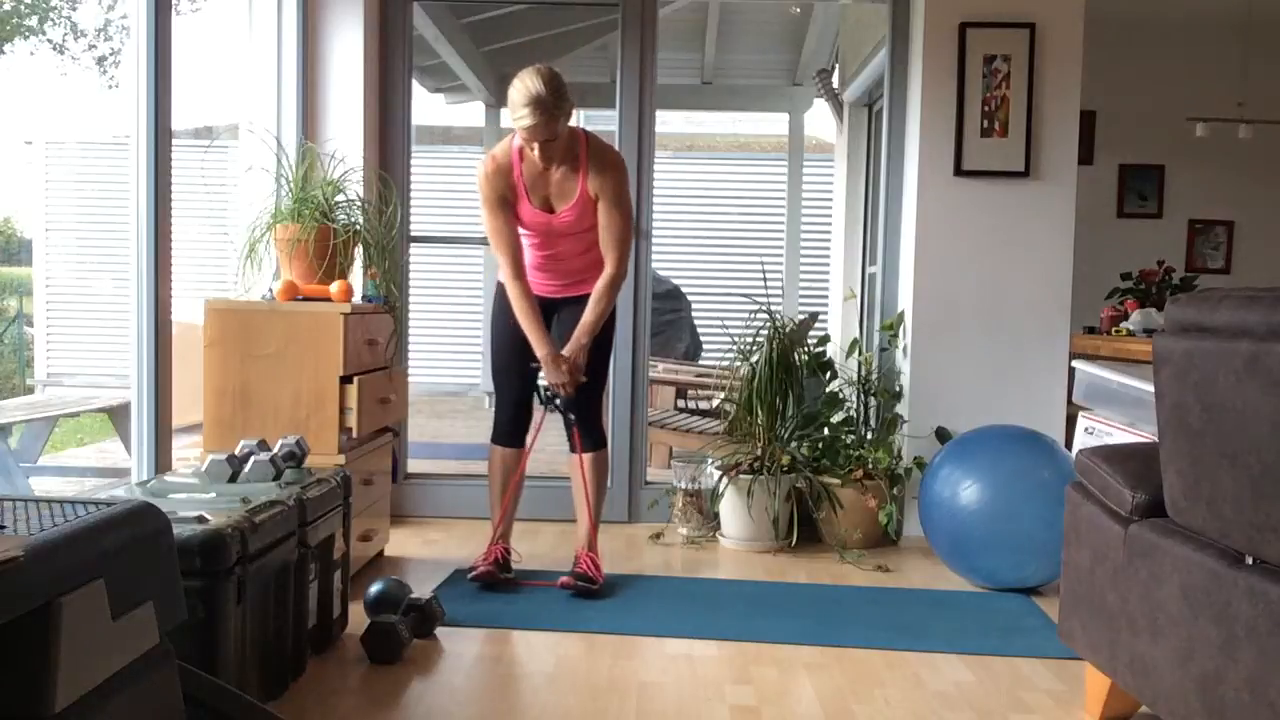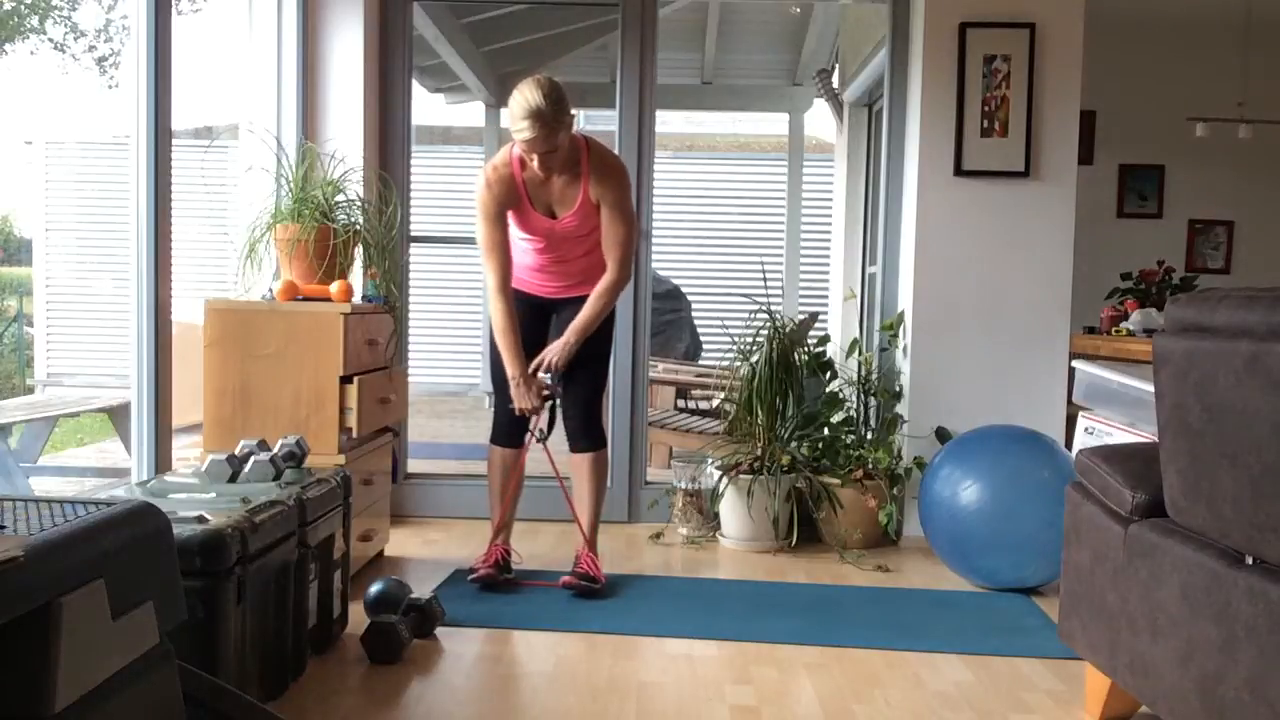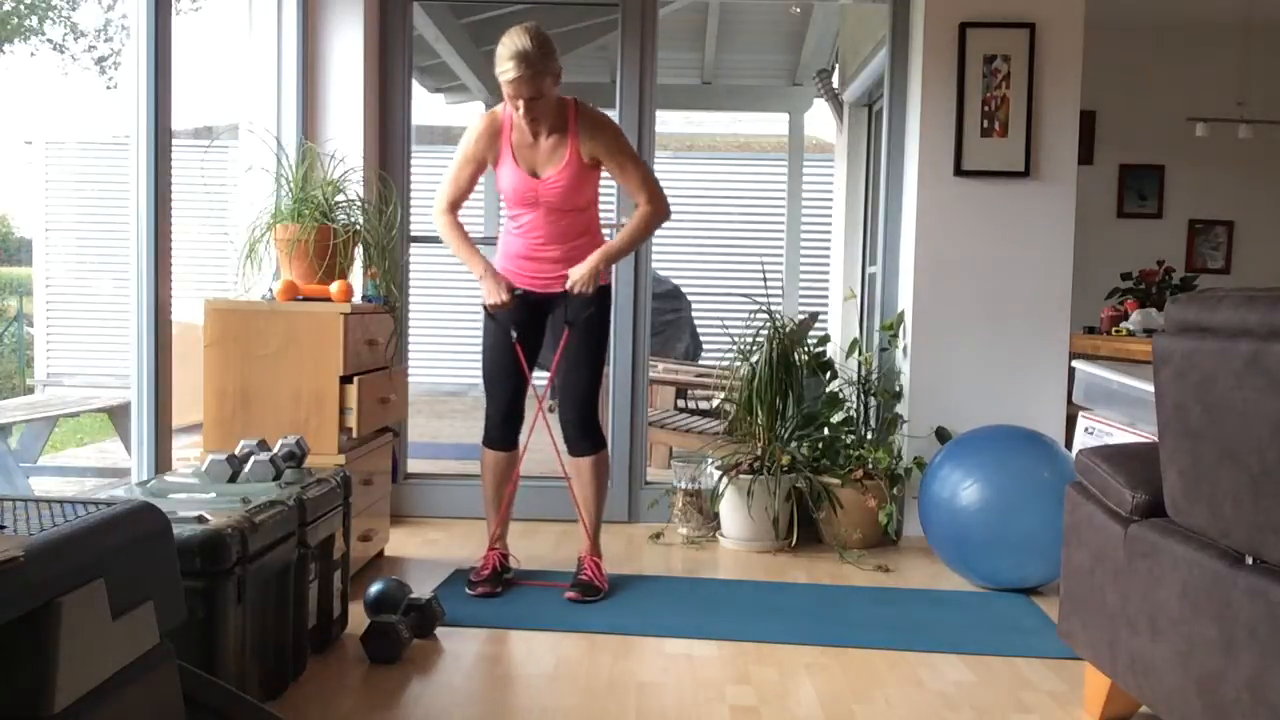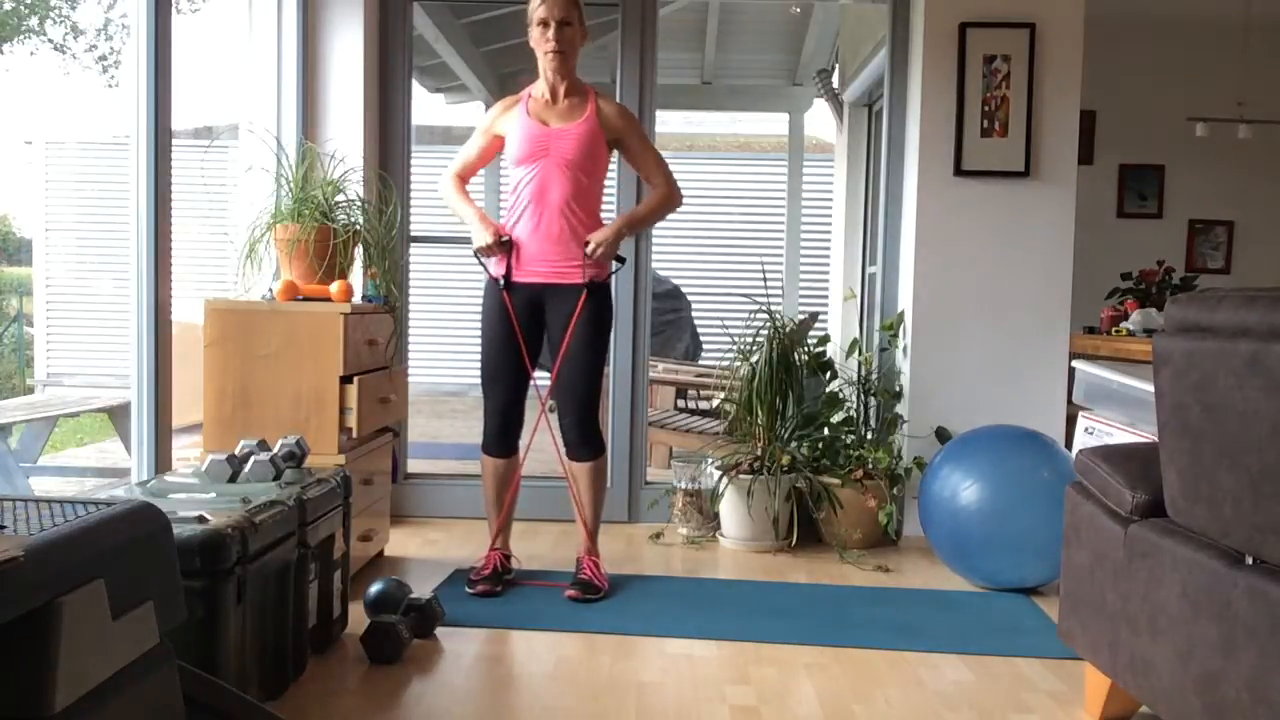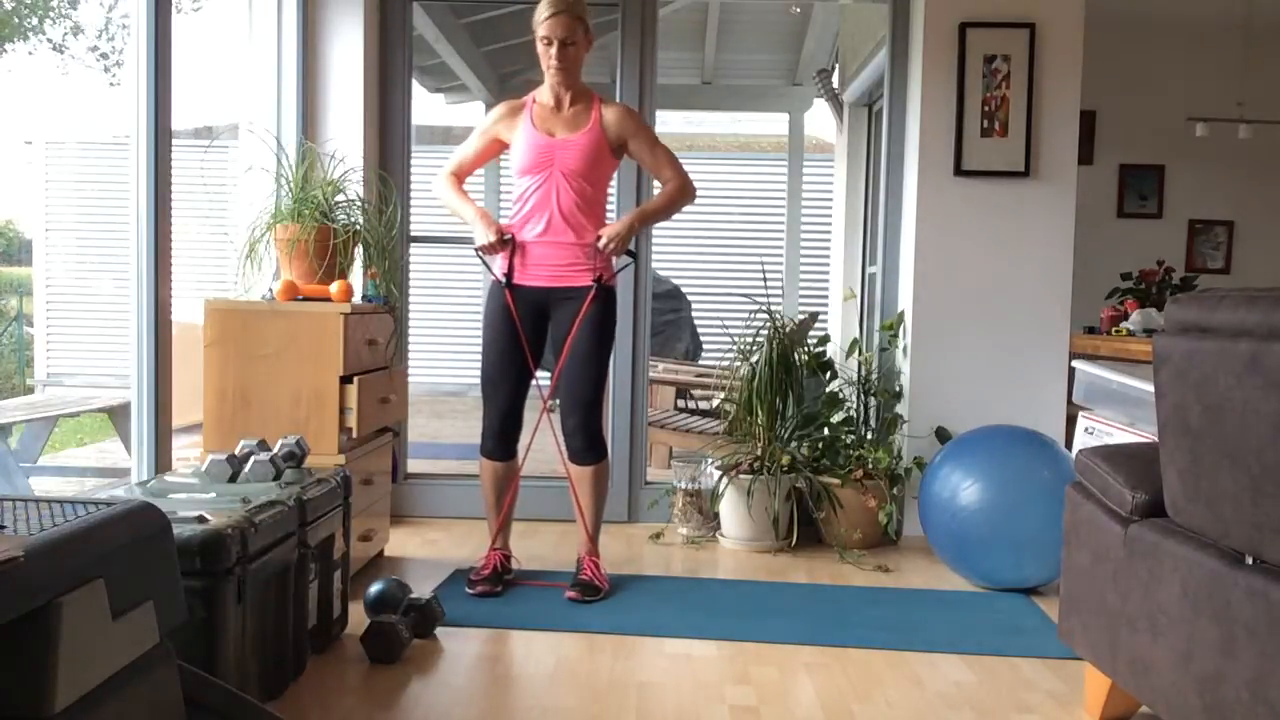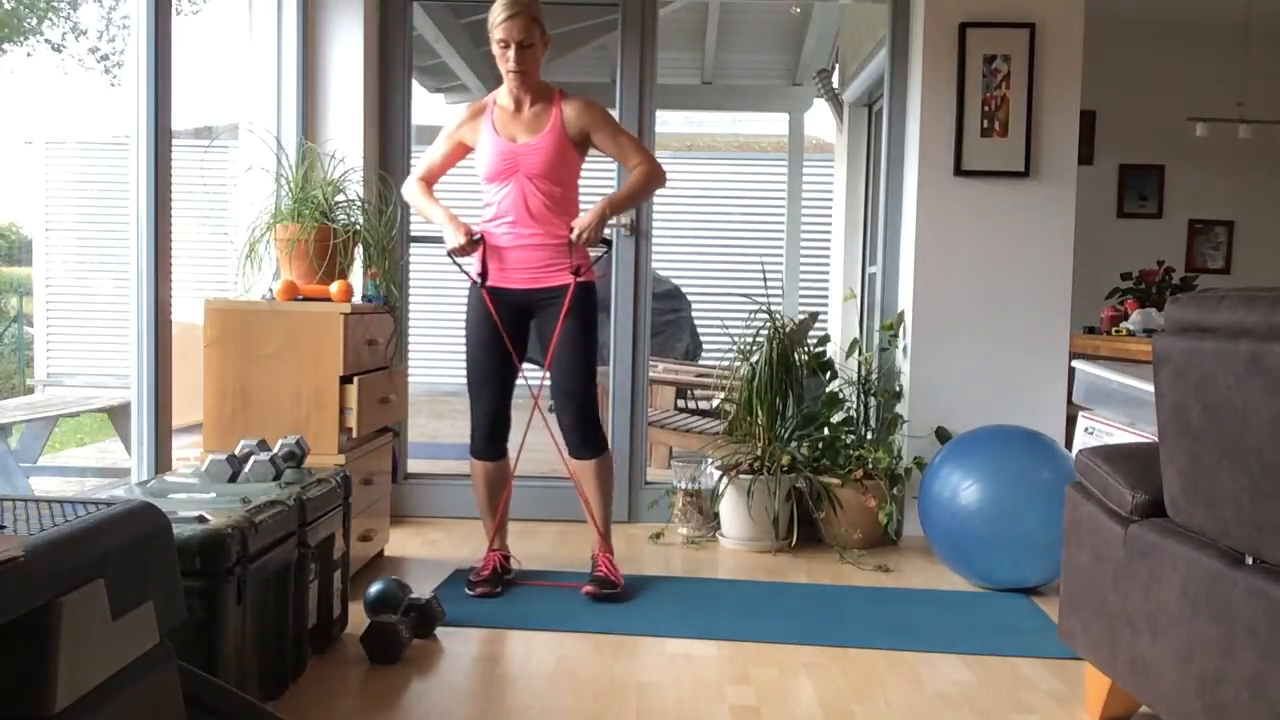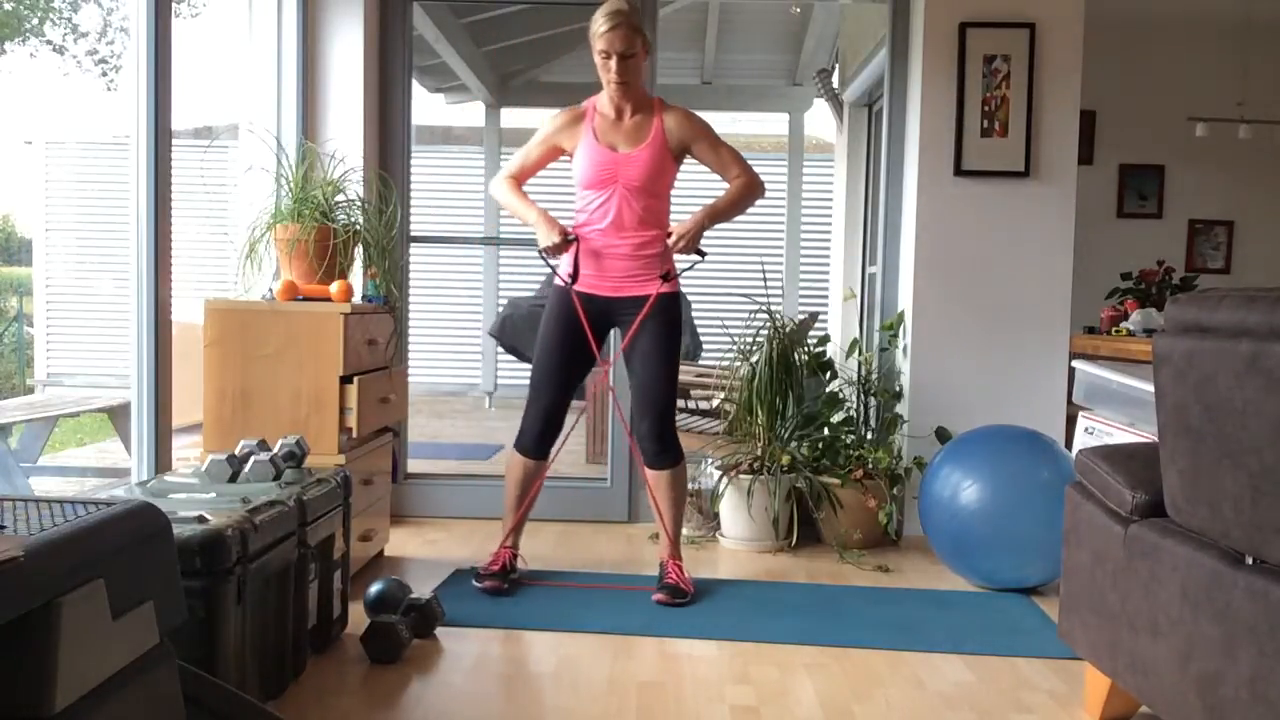
dt=0.7s
person 1, frame 1
left shoulder: (604, 165)
right shoulder: (496, 168)
left elbow: (616, 264)
right elbow: (511, 270)
left wrist: (579, 343)
right wrist: (547, 355)
left hip: (586, 295)
right hip: (521, 294)
left knee: (584, 415)
right knee: (510, 413)
left ankle: (587, 551)
right ankle: (498, 545)
person 1, frame 2
left shoulder: (605, 170)
right shoulder: (497, 177)
left elbow: (619, 269)
right elbow: (497, 286)
left wrist: (569, 342)
right wrist: (517, 374)
left hip: (587, 297)
right hip: (522, 294)
left knee: (582, 417)
right knee: (508, 414)
left ankle: (588, 552)
right ankle: (498, 547)
person 1, frame 3
left shoulder: (592, 129)
right shoulder: (488, 131)
left elbow: (654, 206)
right elbow: (444, 211)
left wrist: (598, 262)
right wrist: (484, 274)
left hip: (580, 286)
right hip: (512, 286)
left knee: (578, 419)
right knee: (501, 416)
left ankle: (591, 555)
right ankle: (497, 551)
person 1, frame 4
left shoulder: (608, 114)
right shoulder: (507, 112)
left elbow: (667, 191)
right elbow: (452, 178)
left wrist: (620, 227)
right wrist: (477, 220)
left hip: (580, 284)
right hip: (512, 279)
left knee: (578, 419)
right knee: (500, 416)
left ankle: (589, 556)
right ankle: (498, 551)
person 1, frame 5
left shoulder: (614, 118)
right shoulder: (510, 116)
left elbow: (680, 185)
right elbow: (447, 178)
left wrist: (632, 221)
right wrist: (479, 218)
left hip: (585, 287)
right hip: (516, 282)
left knee: (581, 421)
right knee: (499, 418)
left ankle: (589, 556)
right ankle: (498, 551)
person 1, frame 6
left shoulder: (575, 112)
right shoulder: (474, 119)
left elbow: (650, 171)
right elbow: (416, 183)
left wrist: (603, 210)
right wrist: (447, 222)
left hip: (564, 283)
right hip: (495, 285)
left knee: (578, 417)
right knee: (487, 421)
left ankle: (603, 552)
right ankle: (496, 552)
person 1, frame 7
left shoulder: (674, 124)
right shoulder: (572, 123)
left elbow: (748, 183)
right elbow: (504, 181)
left wrist: (701, 219)
right wrist: (540, 220)
left hip: (649, 295)
right hip: (578, 289)
left knee: (654, 428)
right knee: (540, 418)
left ankle: (671, 559)
right ankle: (507, 549)
